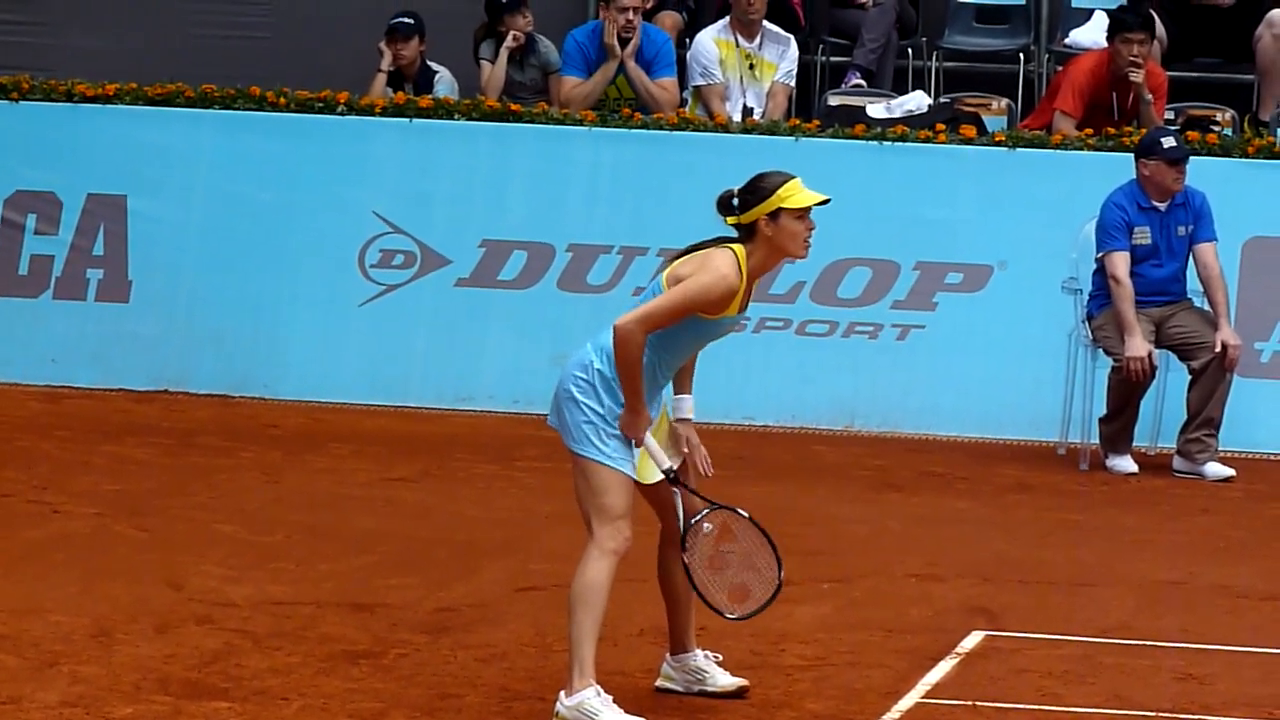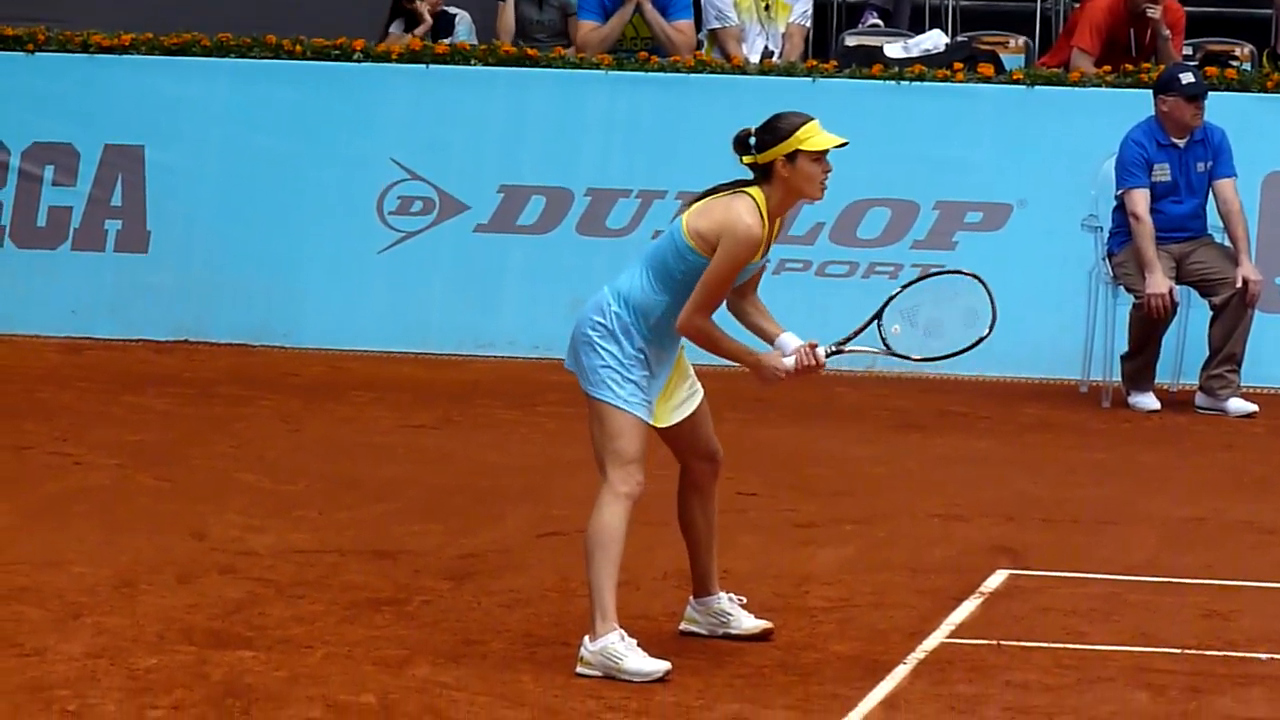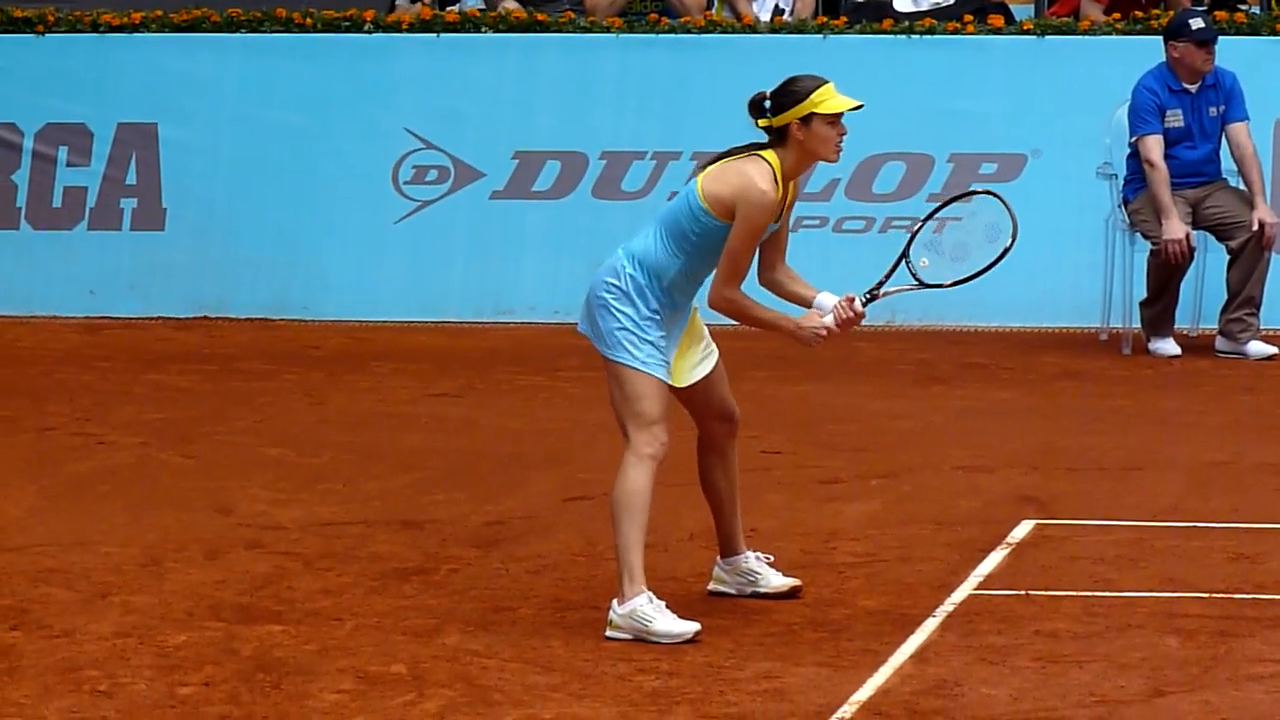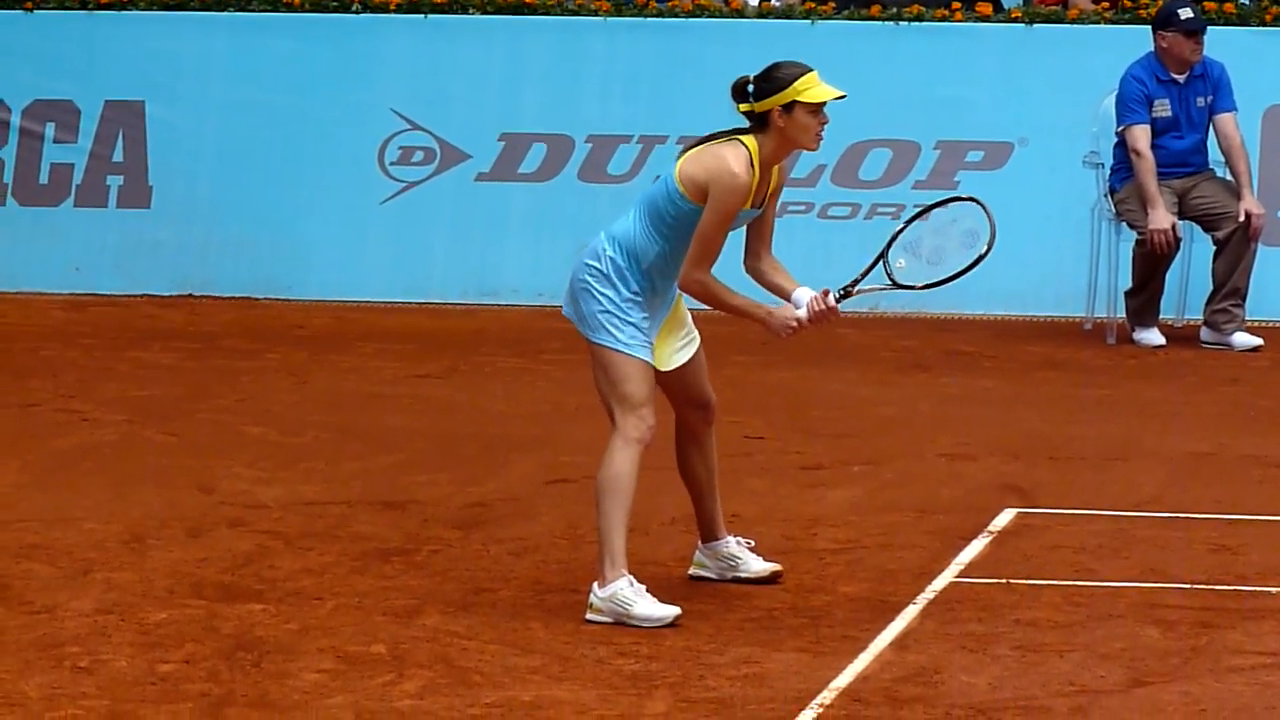
dt=1s
person 1, frame 1
left shoulder: (746, 268)
right shoulder: (724, 274)
right elbow: (628, 327)
left wrist: (682, 416)
right wrist: (636, 409)
left hip: (637, 399)
right hip: (600, 392)
left knee: (684, 522)
right knee: (611, 537)
left ankle: (683, 661)
person 1, frame 2
left shoulder: (769, 213)
right shoulder: (745, 223)
left elbow: (742, 297)
right elbow: (691, 320)
left wrist: (787, 343)
right wrist: (757, 361)
left hip: (656, 342)
right hip: (615, 336)
left knee: (704, 463)
right knee: (624, 481)
left ankle: (706, 604)
right ankle: (603, 639)
person 1, frame 3
left shoulder: (783, 181)
right shoulder: (758, 188)
left elbow: (772, 271)
right elbow: (725, 296)
left wrist: (825, 303)
right wrist: (795, 327)
left hip: (670, 304)
right hip: (629, 299)
left knee: (721, 423)
right knee: (648, 442)
left ankle: (734, 563)
right ankle: (631, 602)
person 1, frame 4
left shoulder: (771, 170)
right shoulder: (733, 172)
left elbow: (758, 259)
right elbow: (695, 277)
left wrist: (802, 297)
right wrist: (766, 316)
left hip: (655, 288)
right hip: (614, 284)
left knee: (698, 411)
right knee: (636, 425)
left ankle: (715, 547)
right ankle: (612, 584)
person 2, frame 1
left shoulder: (1195, 202)
right shoulder: (1118, 206)
left elbow: (1209, 267)
right elbow: (1118, 276)
left wrist: (1224, 325)
right wrist: (1133, 336)
left hip: (1174, 306)
right hip: (1117, 307)
left knee: (1221, 350)
right knee: (1136, 361)
left ankle: (1195, 452)
right ankle: (1116, 448)
person 2, frame 2
left shoulder: (1215, 138)
right shoulder: (1137, 142)
left elbow: (1229, 202)
right elbow: (1139, 214)
left wrist: (1245, 260)
right wrist: (1154, 273)
left hip: (1194, 242)
right hip: (1137, 244)
left knee: (1242, 285)
right knee: (1158, 299)
left ankle: (1217, 388)
right ankle: (1138, 384)
person 2, frame 3
left shoulder: (1226, 82)
right shoulder: (1149, 89)
left elbow: (1242, 146)
right elbow: (1152, 160)
right wrist: (1170, 219)
left hip: (1209, 187)
right hip: (1153, 190)
right knee: (1175, 244)
left ankle: (1237, 333)
right ankle: (1158, 331)
person 2, frame 4
left shoulder: (1214, 73)
right shoulder: (1137, 78)
left elbow: (1230, 136)
right elbow: (1139, 149)
left wrist: (1247, 194)
right wrist: (1156, 209)
left hip: (1196, 177)
right hip: (1139, 179)
left knee: (1243, 220)
right knee: (1160, 234)
left ankle: (1222, 324)
right ankle: (1143, 322)
